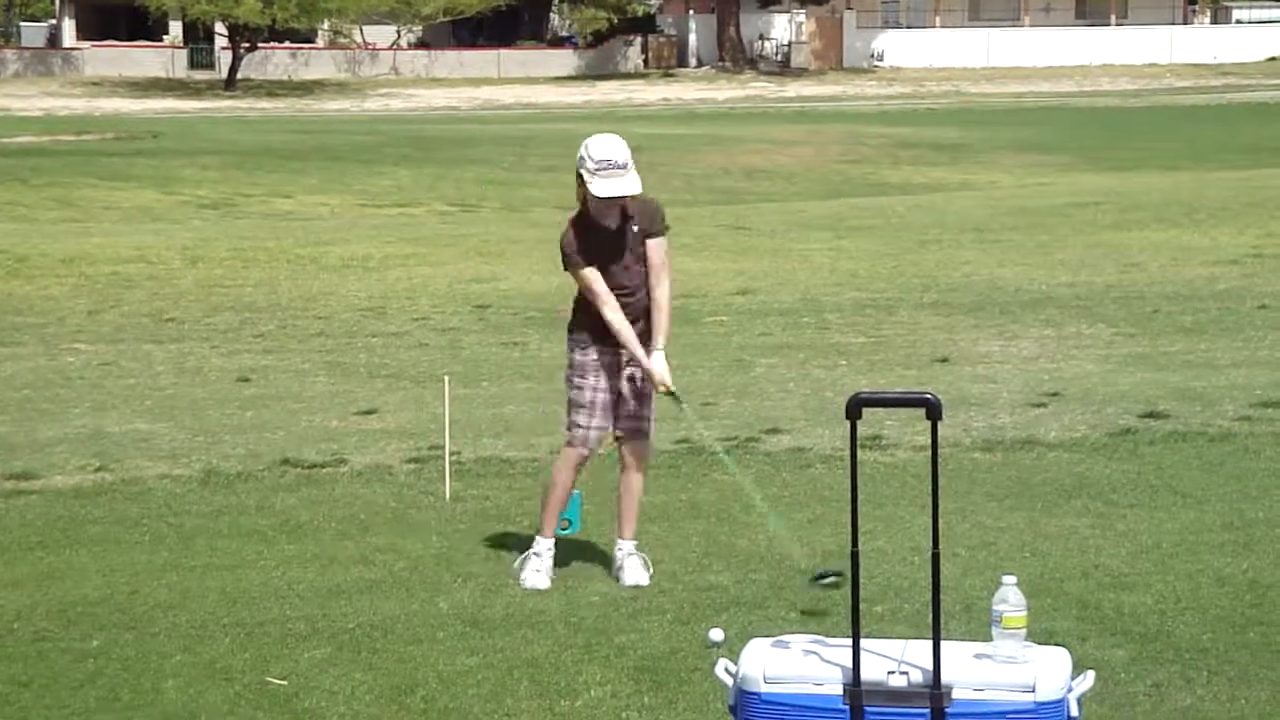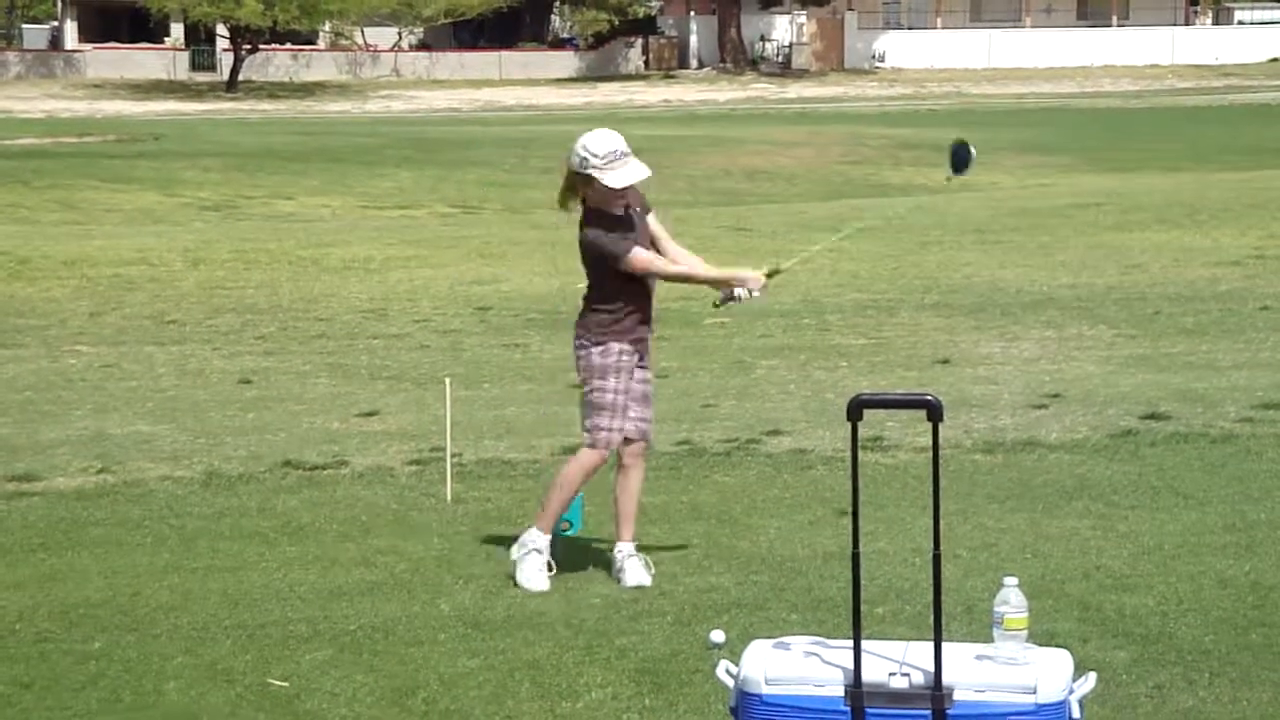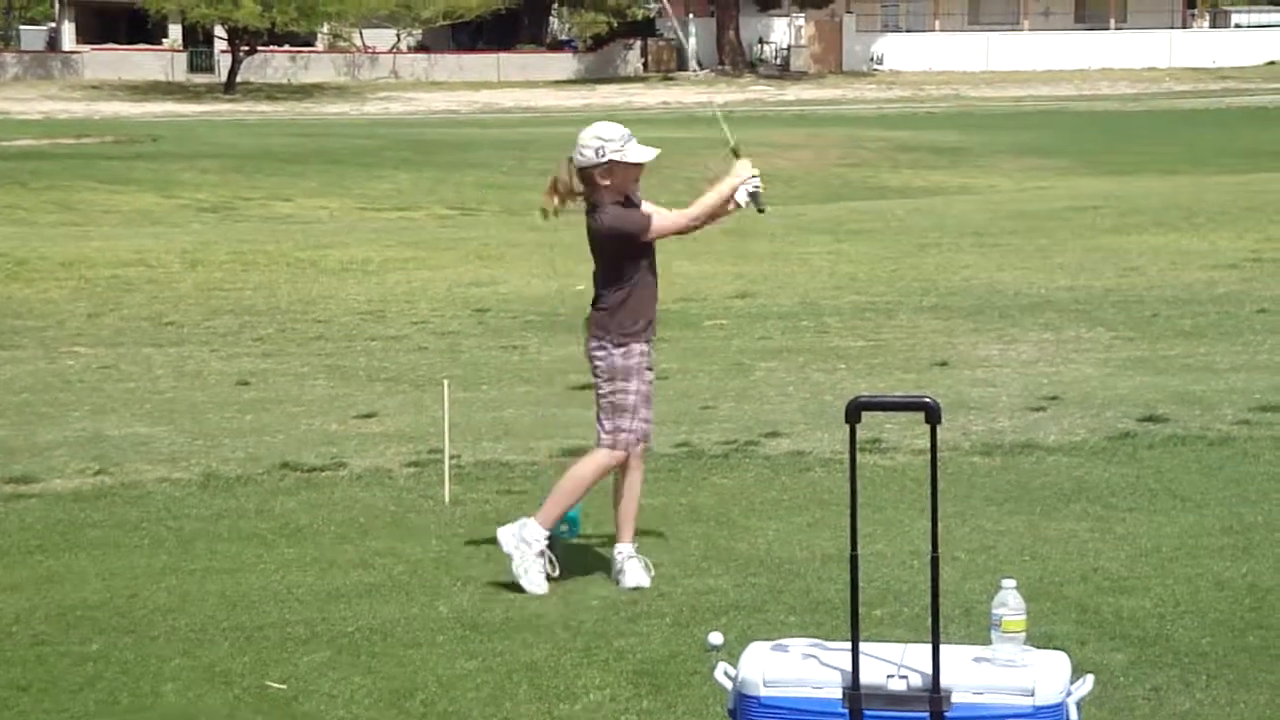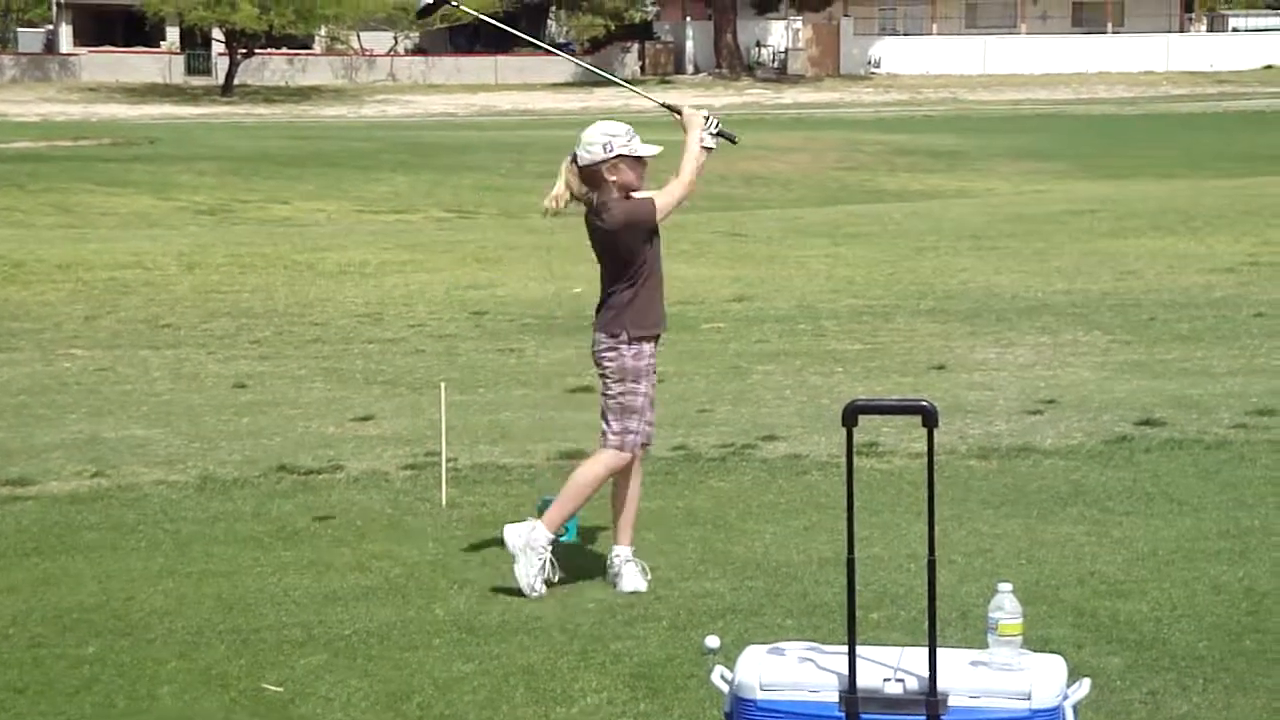
dt=0.1s
person 1, frame 1
left shoulder: (646, 215)
right shoulder: (575, 236)
left elbow: (660, 286)
right elbow: (605, 303)
left wrist: (658, 352)
right wrist: (642, 361)
left hip: (641, 345)
right hip: (592, 347)
left knee: (635, 447)
right knee: (580, 447)
left ankle: (626, 548)
right ankle: (543, 546)
person 1, frame 2
left shoulder: (632, 205)
right shoulder: (598, 235)
left elbow: (674, 252)
right elbow: (665, 270)
left wrist: (726, 278)
right wrist: (732, 277)
left hip: (632, 341)
right hip: (602, 344)
left knee: (634, 445)
right knee: (601, 446)
left ankle: (625, 549)
right ankle: (534, 539)
person 1, frame 3
left shoulder: (627, 203)
right shoulder: (612, 222)
left elbow: (680, 218)
right elbow: (688, 219)
left wrist: (731, 198)
right wrist: (732, 180)
left hip: (633, 341)
right hip: (616, 344)
left knee: (635, 448)
right knee: (615, 449)
left ankle: (623, 550)
right ankle: (531, 532)
person 1, frame 4
left shoulder: (616, 206)
right shoulder: (622, 217)
left elbow: (669, 186)
right elbow: (684, 183)
left wrist: (698, 138)
right wrist: (694, 135)
left hip: (631, 339)
right hip: (625, 343)
left knee: (633, 447)
right knee: (621, 448)
left ankle: (621, 554)
right ankle: (536, 531)
